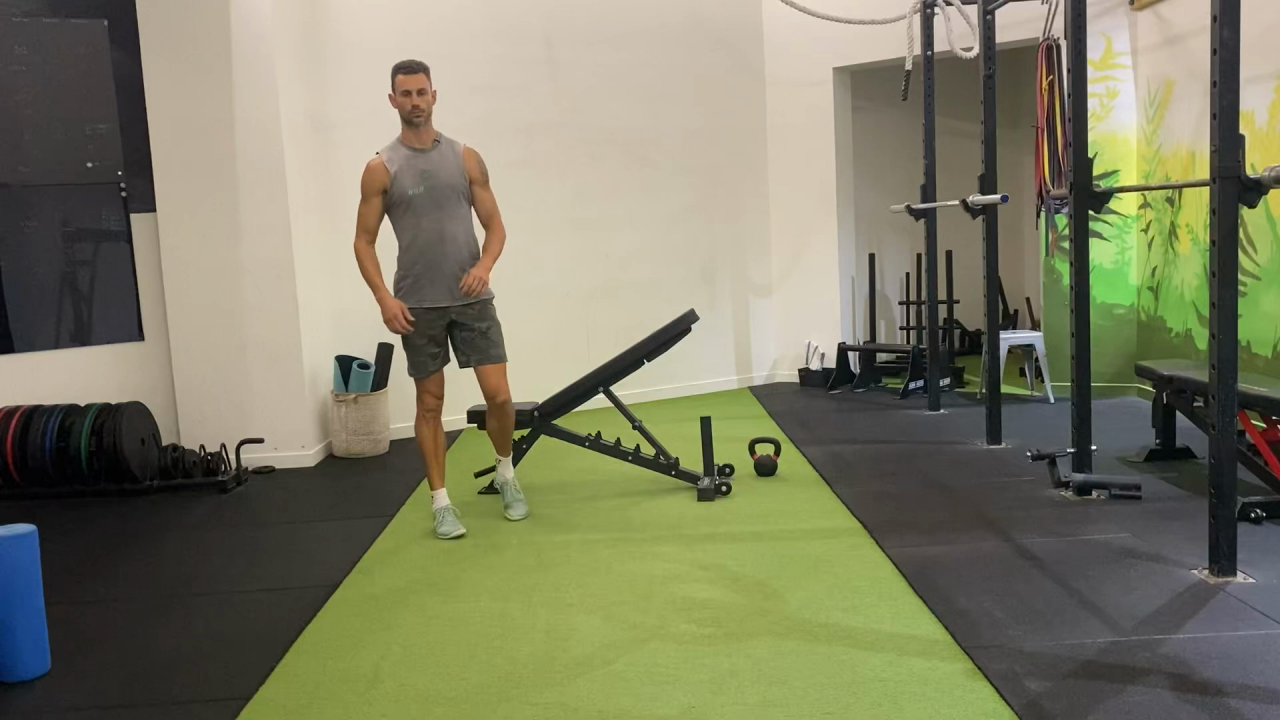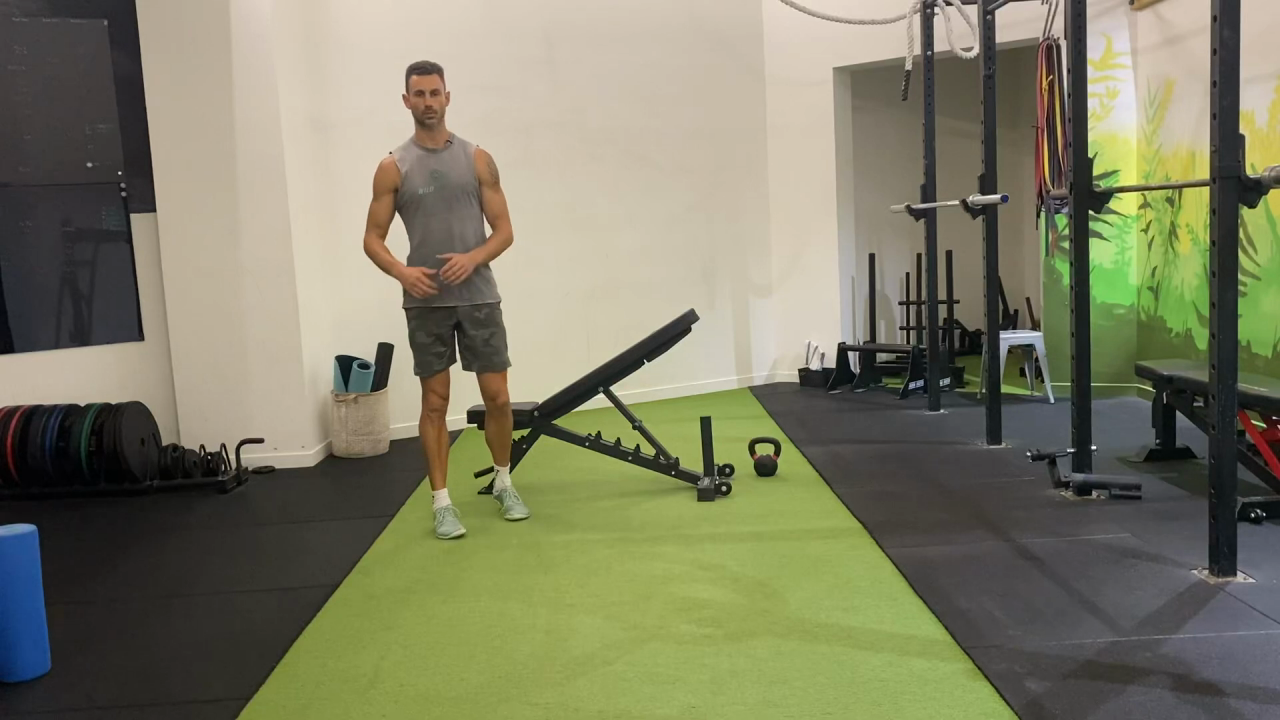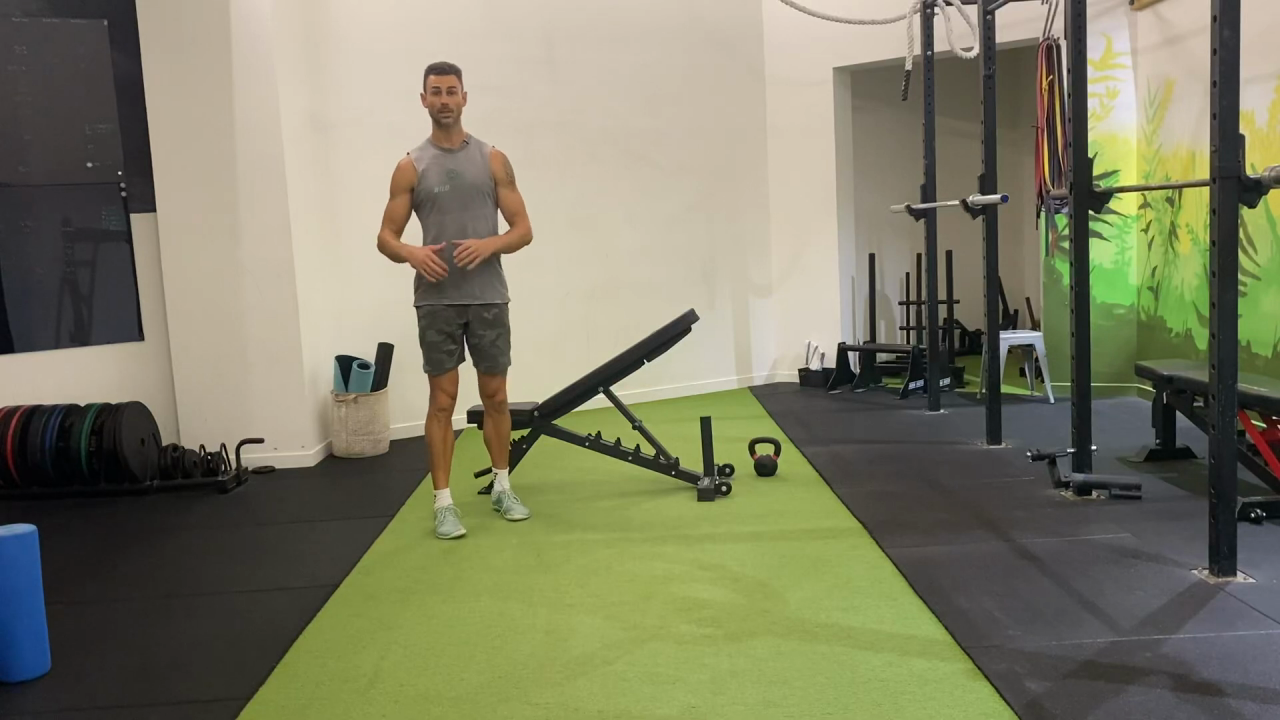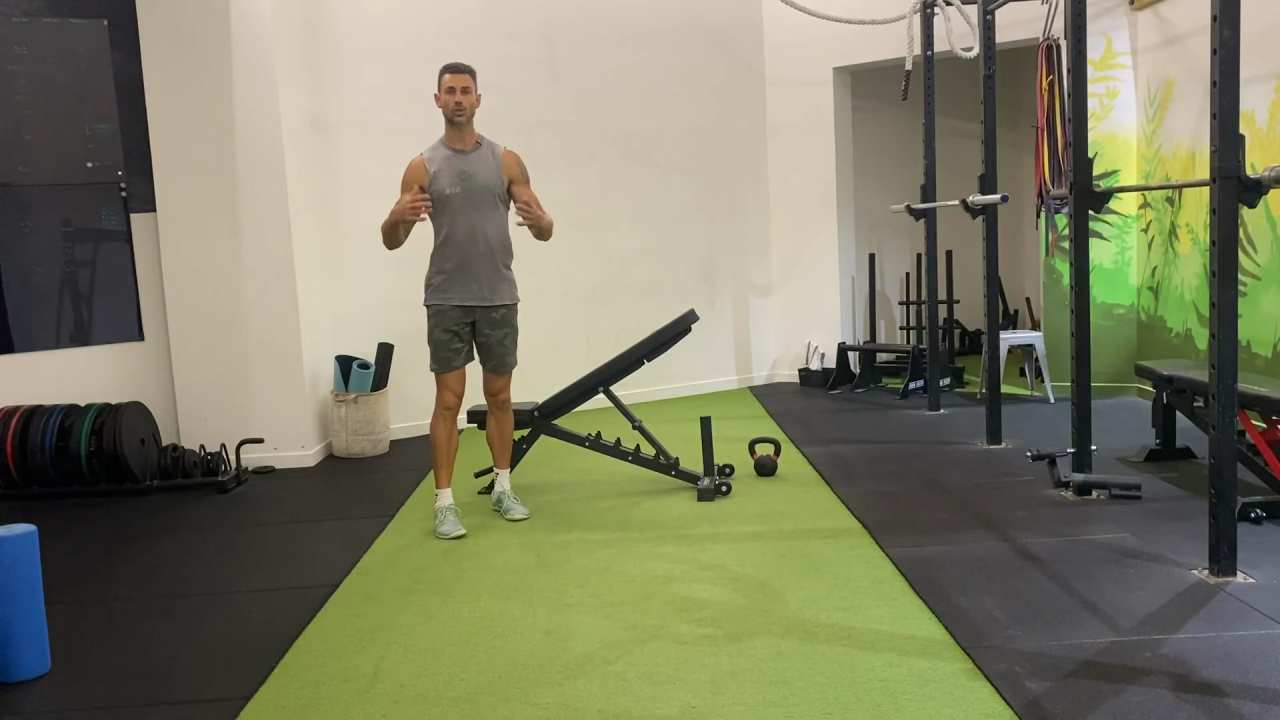
dt=0.2s
person 1, frame 1
left shoulder: (466, 157)
right shoulder: (381, 167)
left elbow: (494, 226)
right elbow: (364, 240)
left wrist: (485, 265)
right wrist: (385, 297)
left hip: (470, 297)
right hip: (418, 304)
left knee: (499, 395)
right knee: (430, 402)
left ankle: (505, 470)
right ankle: (441, 501)
person 1, frame 2
left shoulder: (477, 159)
right shoulder: (393, 167)
left elbow: (504, 230)
right elbow: (373, 238)
left wrist: (473, 258)
right wrist: (402, 271)
left hip: (479, 297)
right hip: (426, 303)
left knee: (498, 397)
right knee: (435, 402)
left ankle: (503, 482)
right ankle: (442, 501)
person 1, frame 3
left shoulder: (493, 159)
right shoulder: (411, 167)
left elbow: (524, 230)
right elbow: (385, 236)
left wrist: (489, 244)
right wrist: (412, 253)
left hip: (489, 297)
right hip: (437, 300)
left knee: (495, 397)
right knee: (442, 400)
left ankle: (502, 486)
right ankle: (443, 501)
person 1, frame 4
left shoulder: (506, 160)
right shoulder: (423, 166)
left elbow: (544, 231)
right elbow: (390, 240)
left wrist: (538, 219)
right wrist: (398, 218)
left hip: (498, 297)
right hip: (447, 300)
left knee: (499, 395)
right knee: (449, 399)
left ankle: (502, 487)
right ankle: (444, 501)
